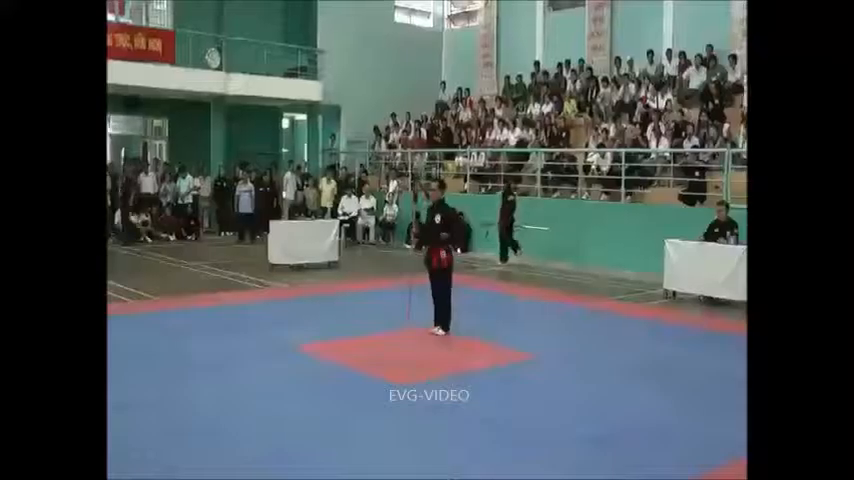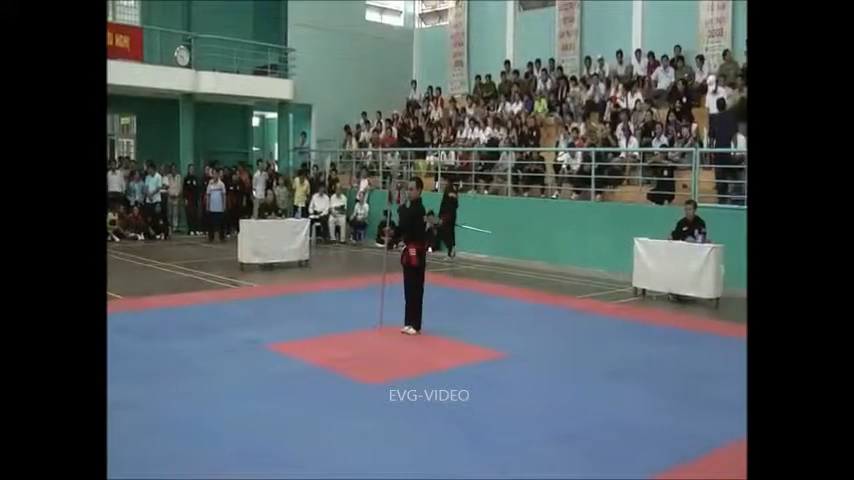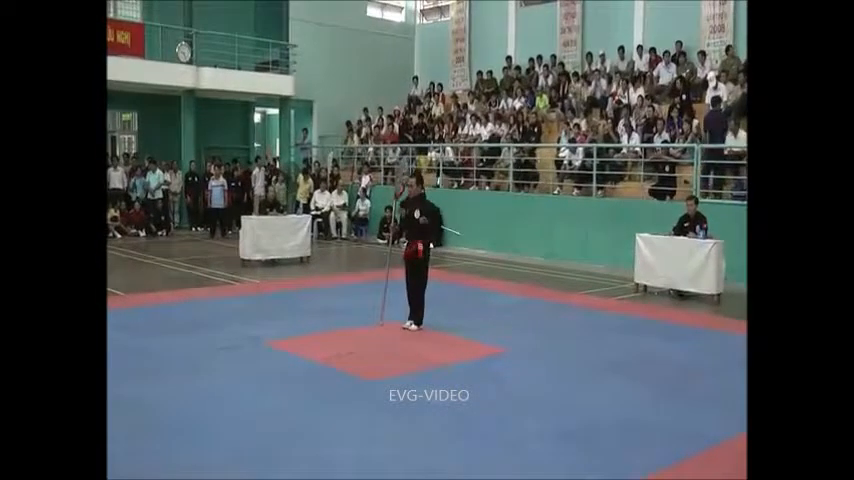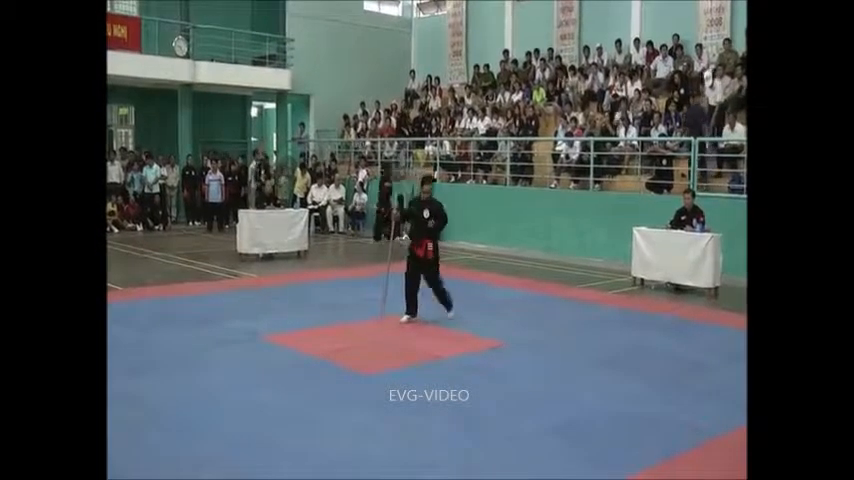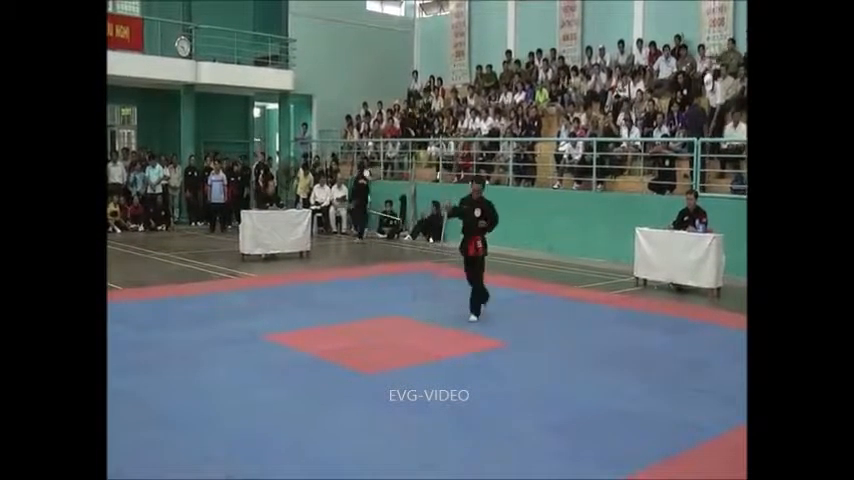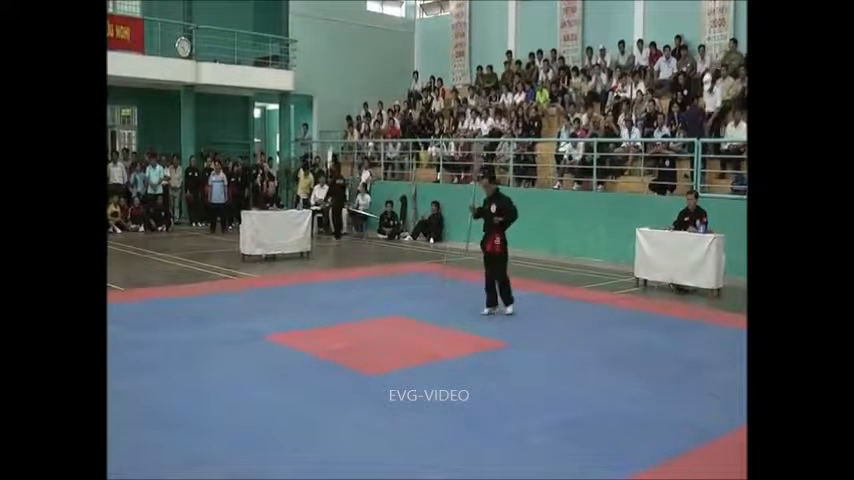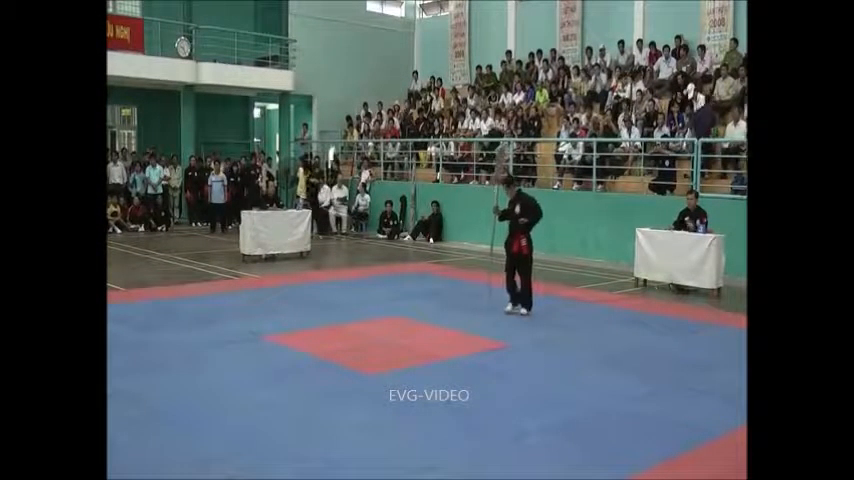
dt=0.7s
person 1, frame 1
left shoulder: (449, 212)
right shoulder: (430, 210)
left elbow: (457, 234)
left wrist: (448, 237)
right wrist: (418, 235)
left hip: (443, 254)
right hip: (431, 253)
left knee: (444, 290)
right knee: (436, 290)
left ankle: (444, 325)
right ankle: (438, 323)
person 1, frame 2
left shoulder: (418, 209)
right shoulder: (410, 209)
right wrist: (393, 233)
left hip: (416, 252)
right hip: (410, 250)
left knee: (415, 288)
right knee: (409, 288)
left ankle: (415, 324)
right ankle: (409, 322)
person 1, frame 3
left shoulder: (427, 206)
right shoulder: (408, 205)
left elbow: (437, 222)
left wrist: (426, 222)
left hip: (421, 248)
right hip: (410, 247)
left knee: (418, 285)
right knee: (410, 284)
left ankle: (417, 321)
right ankle: (412, 317)
person 1, frame 4
left shoulder: (436, 205)
right shoulder: (413, 203)
left elbow: (443, 221)
right elbow: (406, 216)
left wrist: (435, 225)
right wrist: (399, 216)
left hip: (429, 246)
right hip: (415, 245)
left knee: (433, 280)
right knee: (410, 279)
left ankle: (448, 306)
right ankle: (410, 312)
person 1, frame 5
left shoulder: (487, 204)
right shoulder: (464, 201)
left elbow: (494, 220)
right elbow: (459, 213)
left wrist: (487, 225)
right wrist: (450, 211)
left hip: (478, 243)
right hip: (466, 241)
left knee: (477, 277)
right knee: (470, 276)
left ankle: (475, 312)
right ankle: (483, 297)
person 1, frame 6
left shoulder: (503, 200)
right shoulder: (487, 200)
left elbow: (513, 214)
left wrist: (502, 220)
right wrist: (476, 211)
left hip: (498, 239)
right hip: (487, 239)
left knee: (500, 273)
right knee: (489, 274)
left ankle: (509, 303)
right ankle: (491, 305)
person 1, frame 7
left shoulder: (527, 200)
right shoulder: (512, 201)
left elbow: (538, 213)
left wrist: (527, 221)
right wrist: (500, 213)
left hip: (523, 240)
right hip: (512, 239)
left knee: (525, 274)
right knee: (510, 272)
left ankle: (526, 306)
right ankle: (514, 302)
